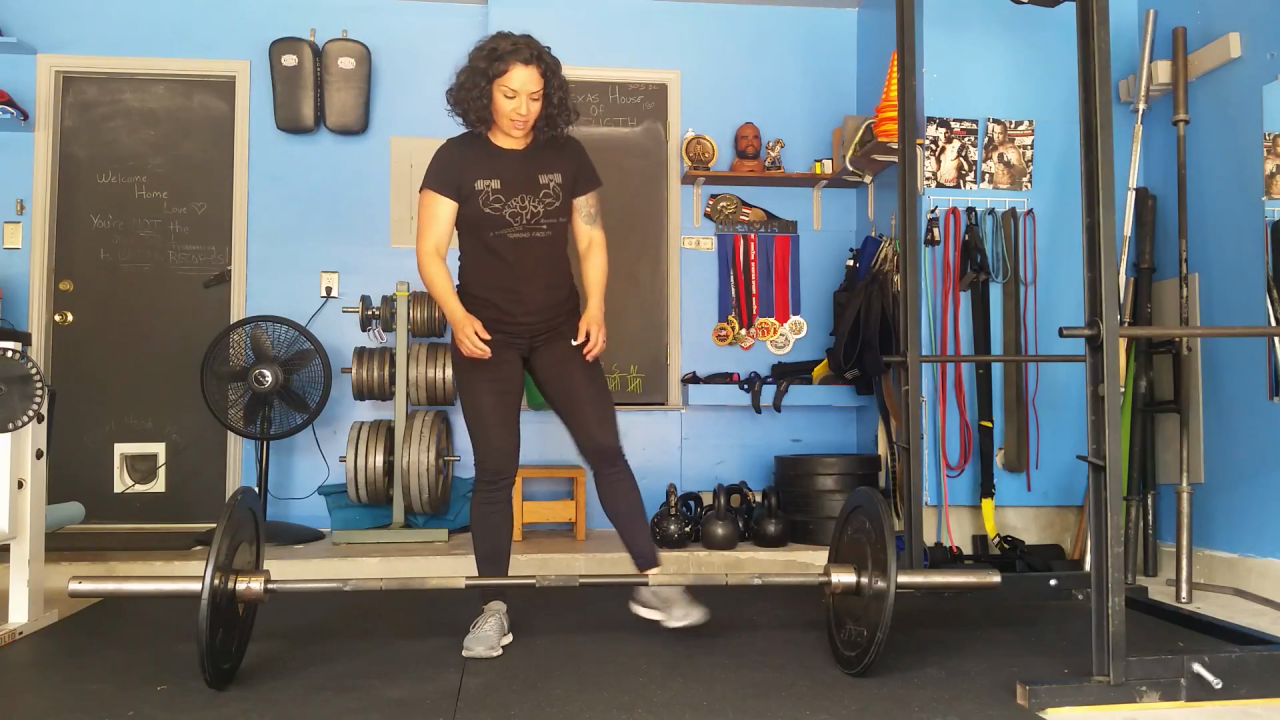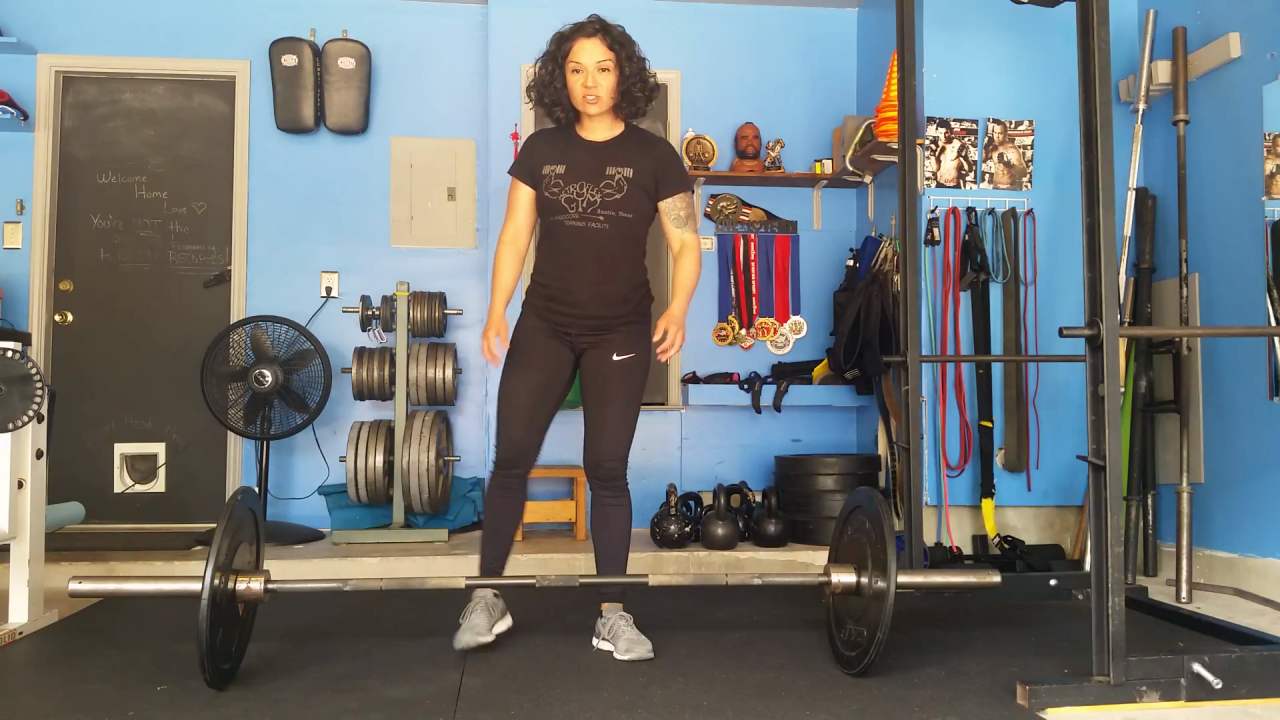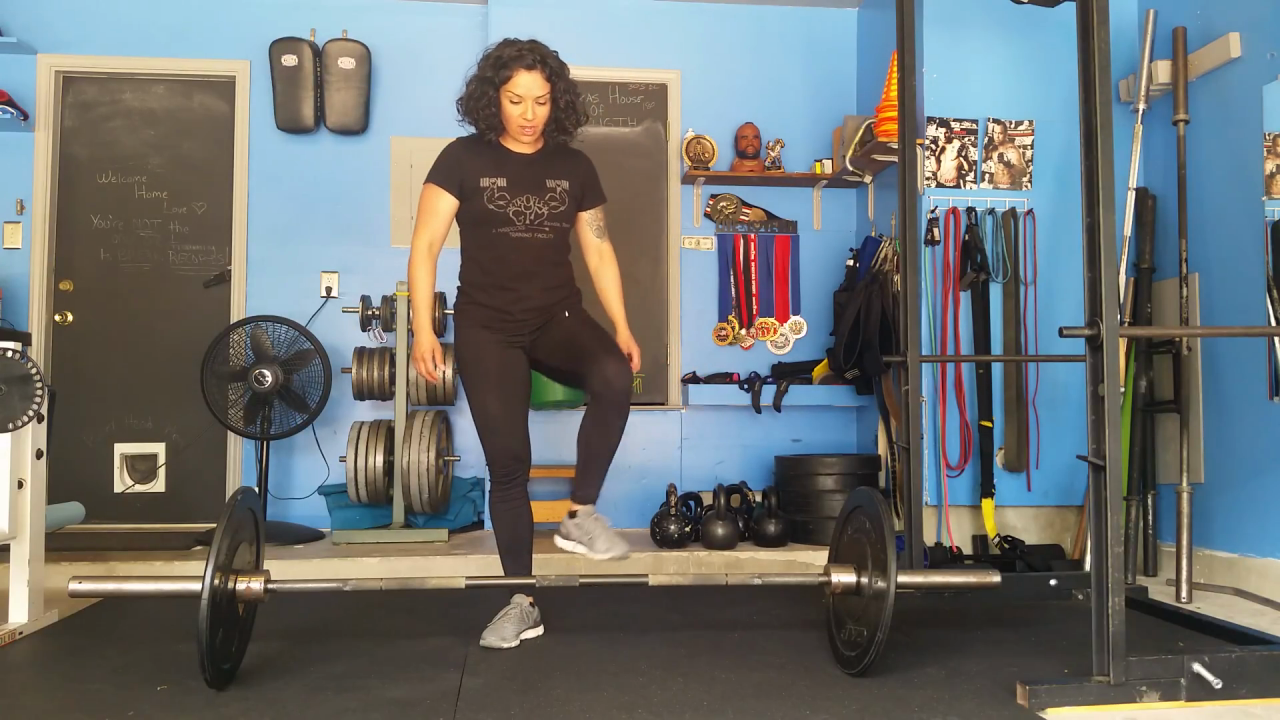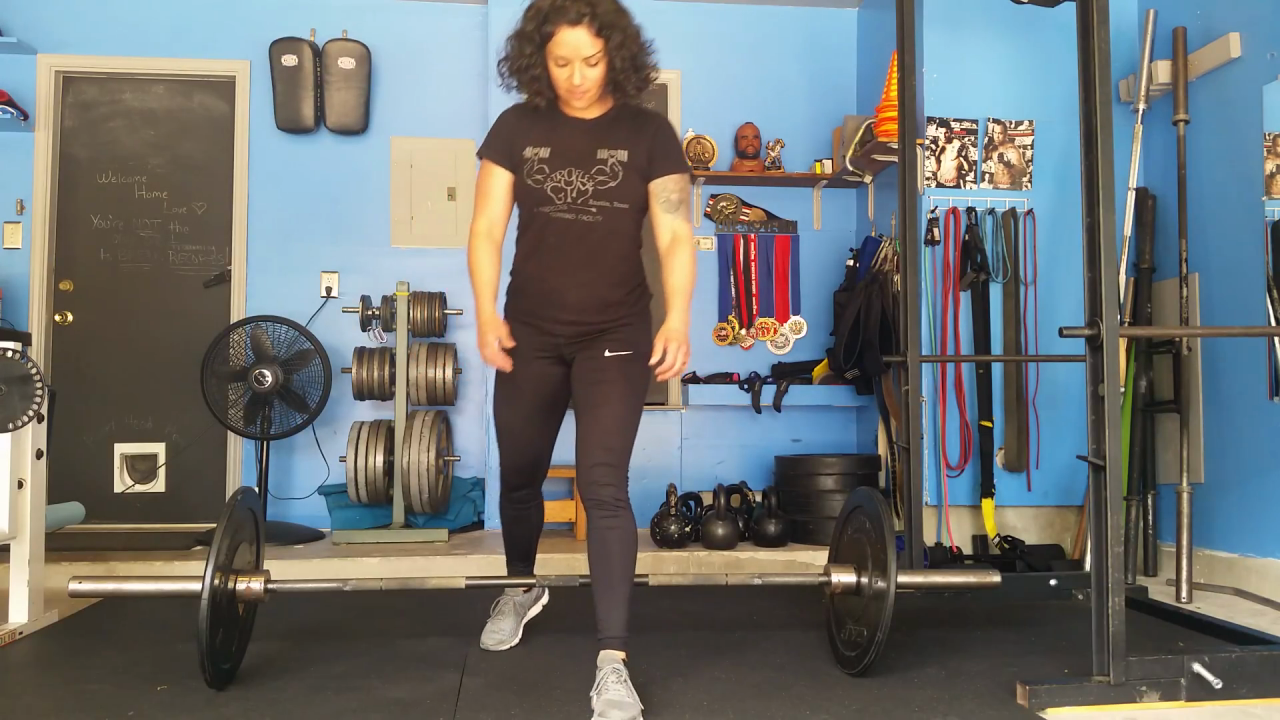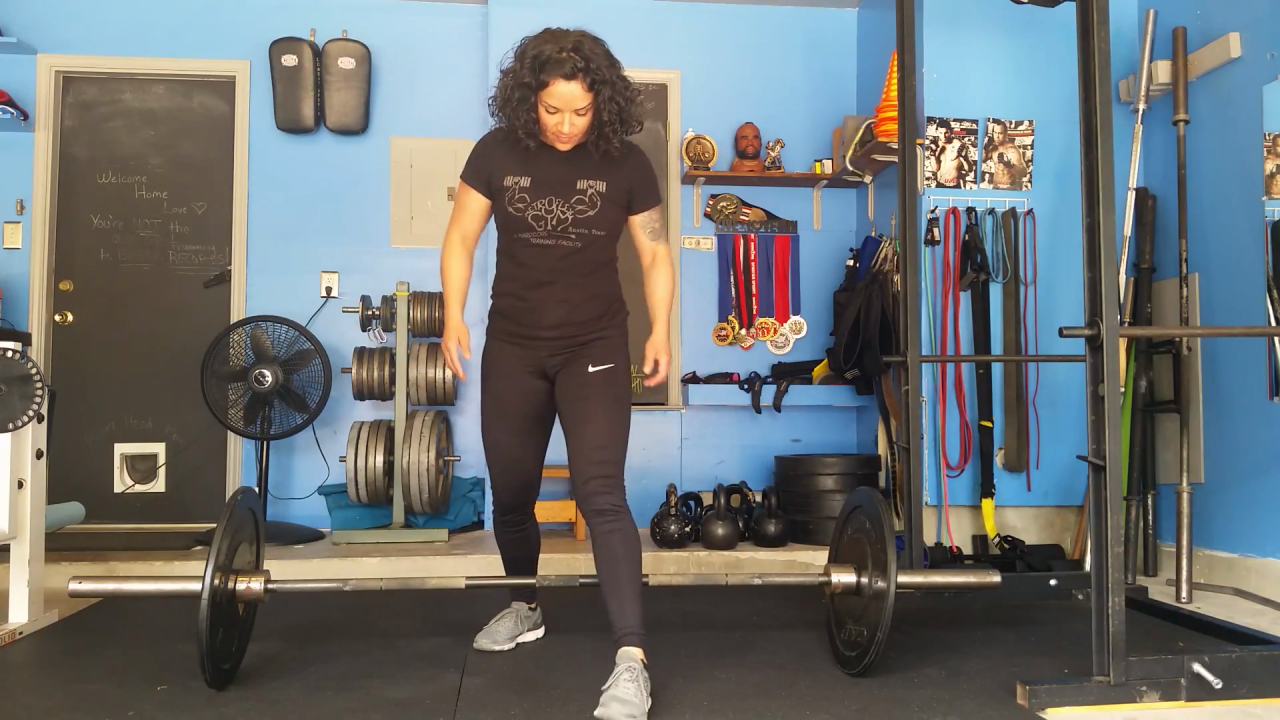
dt=1s
person 1, frame 1
left shoulder: (566, 155)
right shoulder: (456, 159)
left elbow: (591, 241)
right elbow: (430, 249)
left wrist: (594, 309)
right wrist: (458, 316)
left hip: (557, 329)
right hip: (489, 335)
left knee: (604, 448)
right knee: (495, 469)
left ankle: (652, 582)
right ankle: (494, 608)
person 1, frame 2
left shoulder: (654, 155)
right shoulder: (540, 150)
left elbow: (685, 245)
right elbow: (516, 236)
left wrist: (676, 310)
right wrist: (496, 312)
left hip: (620, 331)
right hip: (544, 325)
left knee: (607, 469)
right knee: (512, 457)
left ankle: (612, 613)
right ankle: (487, 594)
person 1, frame 3
left shoulder: (575, 166)
right shoulder: (463, 159)
left elbow: (598, 250)
right elbow: (425, 245)
left wrist: (622, 326)
right wrist: (422, 326)
left hip: (557, 317)
right hip: (486, 328)
left knee: (612, 375)
right knee: (507, 463)
left ankle: (582, 515)
right ankle: (522, 603)
person 1, frame 4
left shoulder: (648, 134)
right shoulder: (516, 129)
left elbow: (675, 234)
right elbow: (487, 229)
left wrist: (676, 318)
right wrist: (487, 312)
left hip: (616, 335)
right hip: (531, 333)
left knee: (602, 486)
right knee: (519, 476)
left ankle: (612, 661)
right ankle: (521, 588)
person 1, frame 5
left shoulder: (625, 162)
right shoulder: (497, 152)
left elbow: (655, 253)
right elbow: (460, 238)
left wrist: (660, 332)
right wrist: (453, 316)
left hip: (594, 348)
right hip: (513, 347)
left knee: (601, 494)
right knee: (511, 495)
left ankle: (631, 661)
right ankle: (524, 606)
